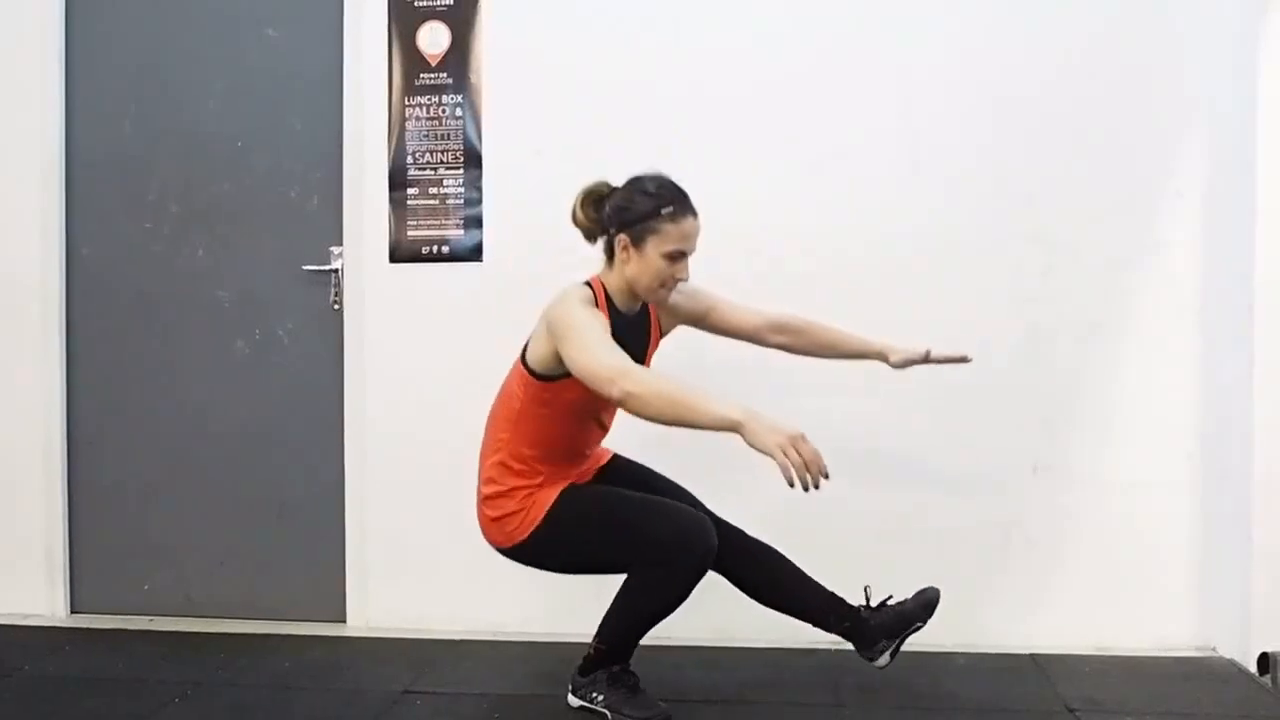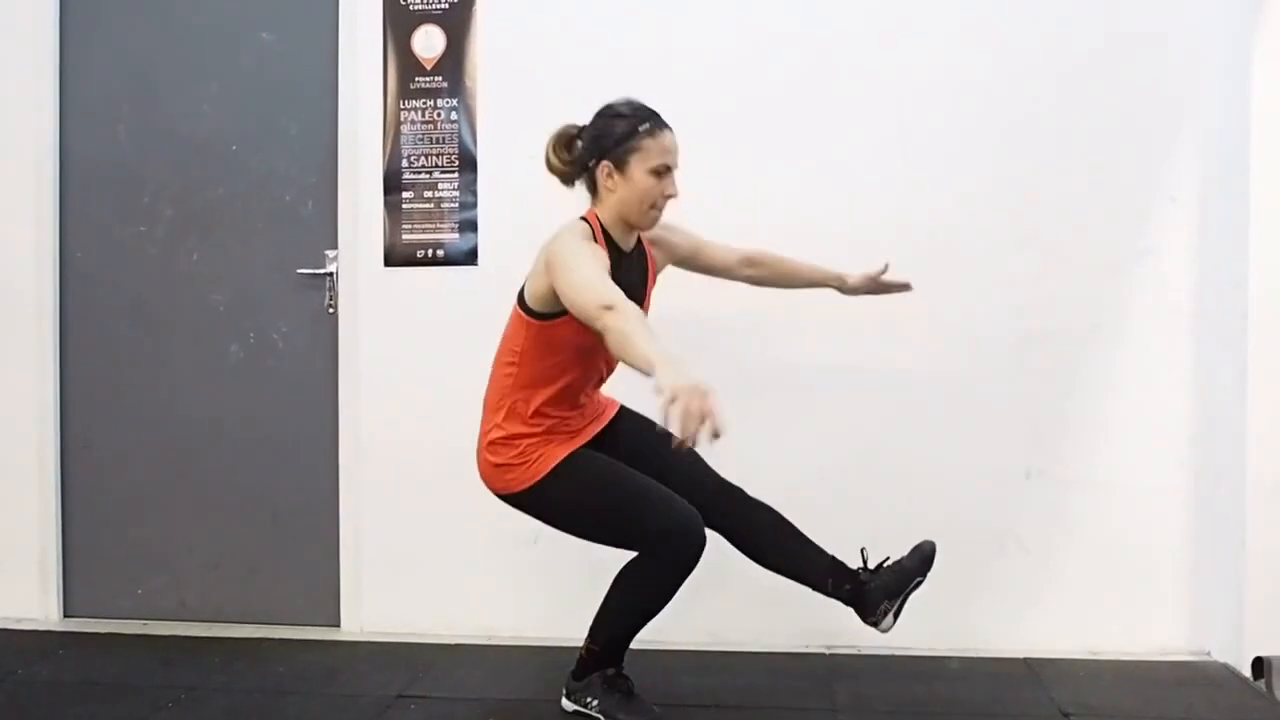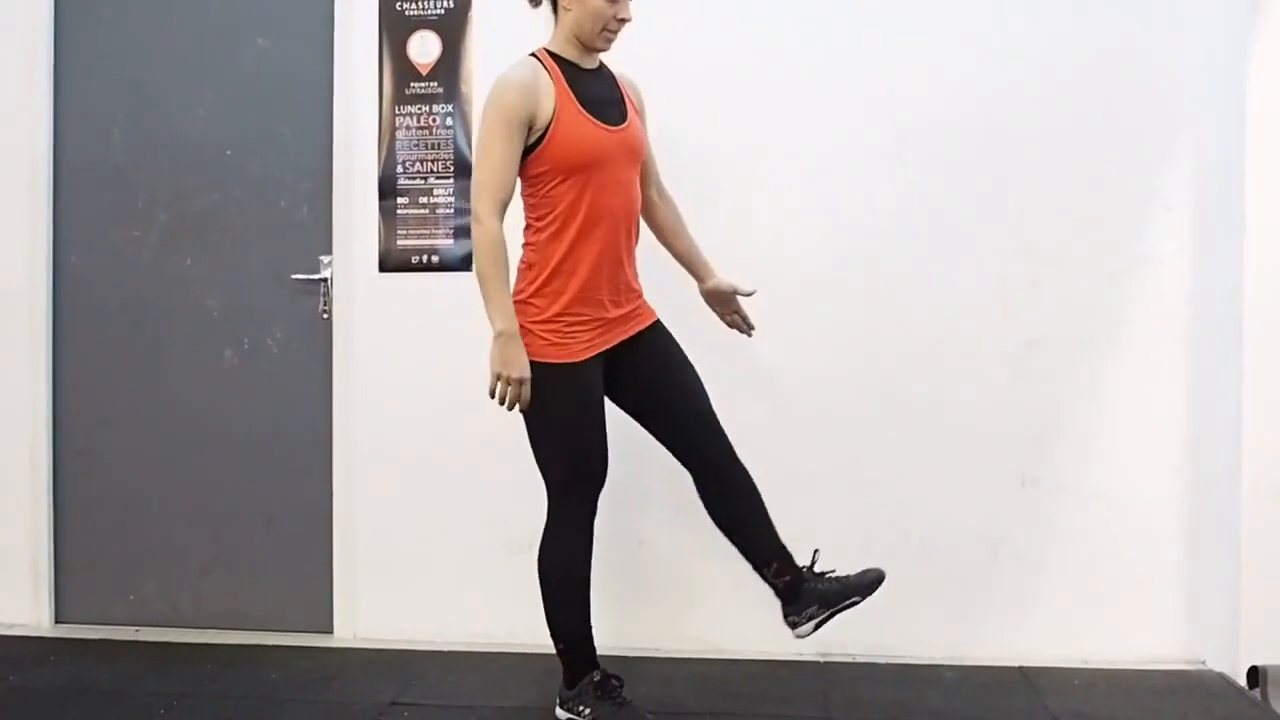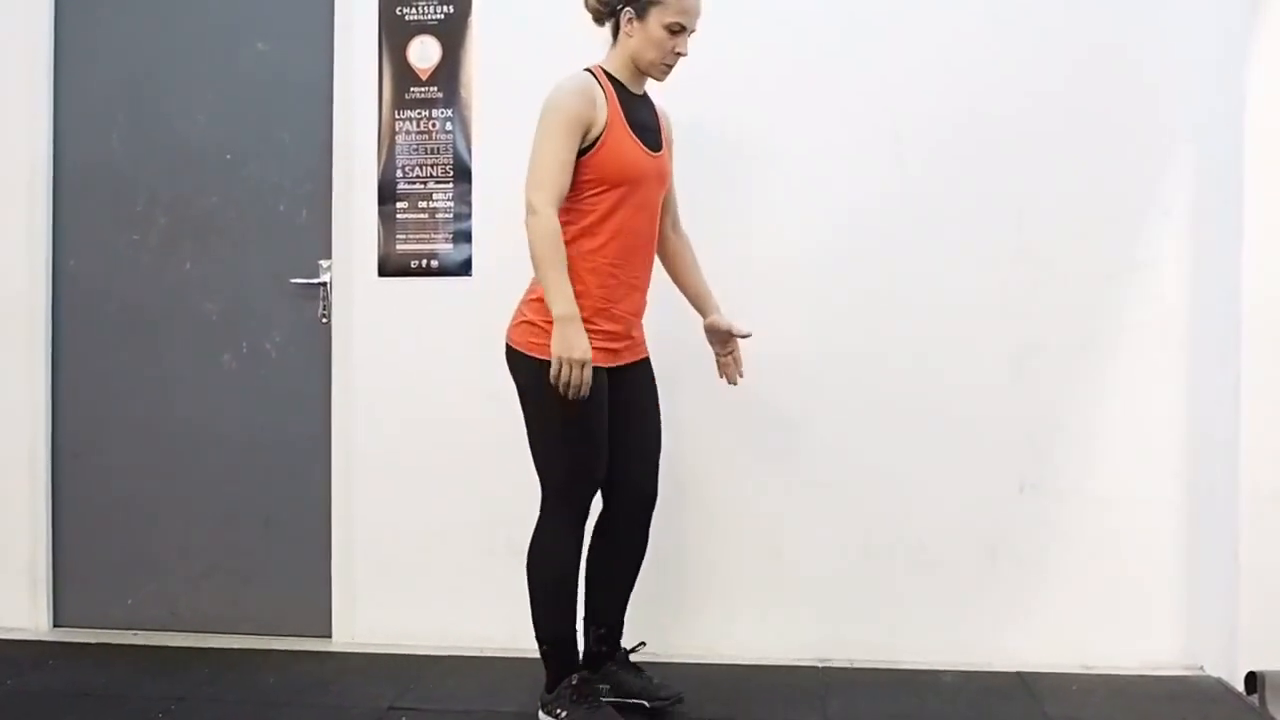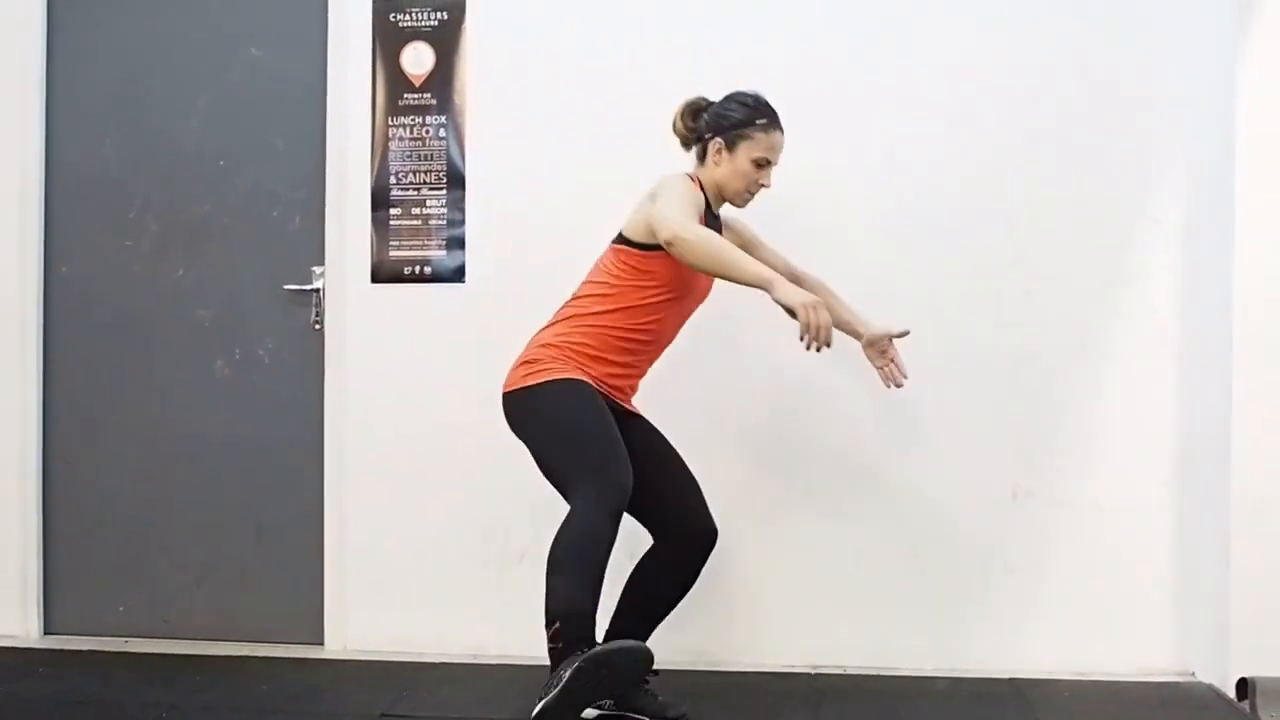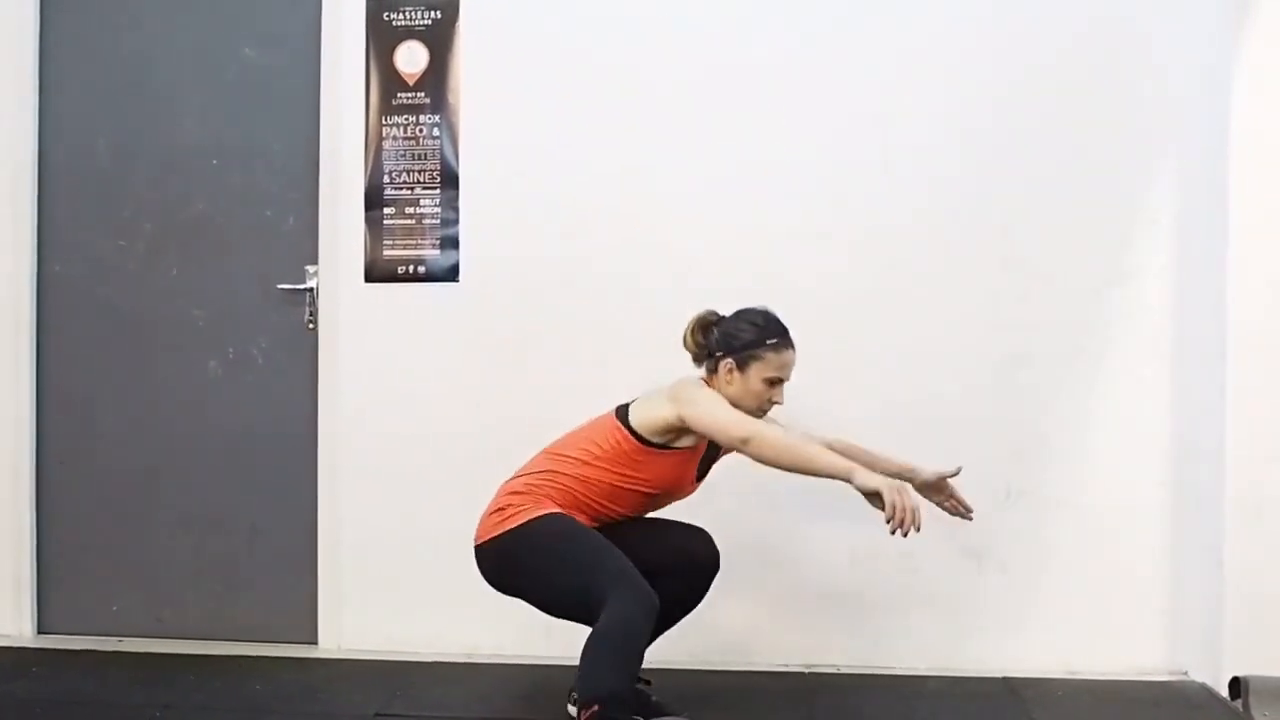
dt=0.7s
person 1, frame 1
left shoulder: (661, 303)
right shoulder: (574, 315)
left elbow: (770, 327)
right elbow: (632, 388)
left wrist: (882, 351)
right wrist: (748, 421)
left hip: (578, 473)
right hip: (522, 503)
left knee: (721, 540)
right knee: (685, 541)
left ankle: (866, 629)
right ankle: (599, 675)
person 1, frame 2
left shoulder: (649, 241)
right shoulder: (571, 249)
left elbow: (742, 261)
right elbow: (610, 311)
left wrist: (843, 281)
right wrist: (669, 373)
left hip: (584, 421)
right hip: (526, 448)
left knee: (722, 500)
right knee: (675, 532)
left ankle: (862, 590)
person 1, frame 3
left shoulder: (625, 88)
right shoulder: (523, 86)
left elbow: (650, 194)
right elbow: (485, 216)
left wrist: (705, 276)
right wrist: (505, 334)
left hip: (630, 320)
right hip: (559, 336)
left knee: (710, 450)
right knee: (576, 501)
left ankle: (798, 593)
person 1, frame 4
left shoulder: (655, 119)
right shoulder: (578, 97)
left elbow: (666, 228)
right elbow: (541, 210)
left wrist: (710, 314)
right wrist: (565, 320)
left hip: (623, 349)
right hip: (559, 344)
left knee: (633, 504)
right knee: (568, 507)
left ankle: (605, 662)
person 1, frame 5
left shoulder: (716, 225)
right shoulder: (675, 193)
left elbow: (789, 271)
right elbow: (678, 238)
left wrist: (865, 331)
right wrist: (782, 287)
left hip: (603, 398)
right hip: (551, 378)
left knee: (691, 529)
right knee: (603, 493)
right ankle: (569, 665)
person 1, frame 6
left shoulder: (722, 418)
right shoulder: (688, 400)
left elbow: (819, 447)
right elbow: (751, 440)
left wrist: (914, 478)
right wrist: (860, 476)
left hip: (572, 525)
right hip: (518, 525)
left knee: (694, 557)
right knee: (632, 601)
